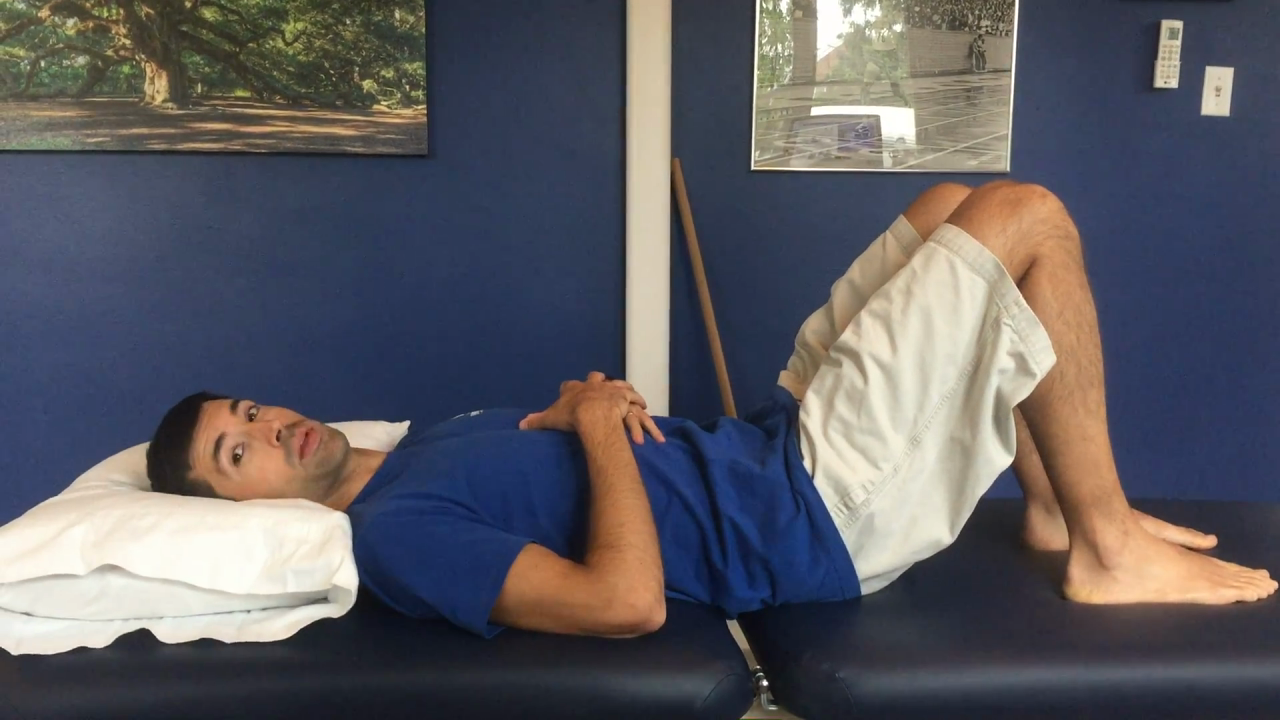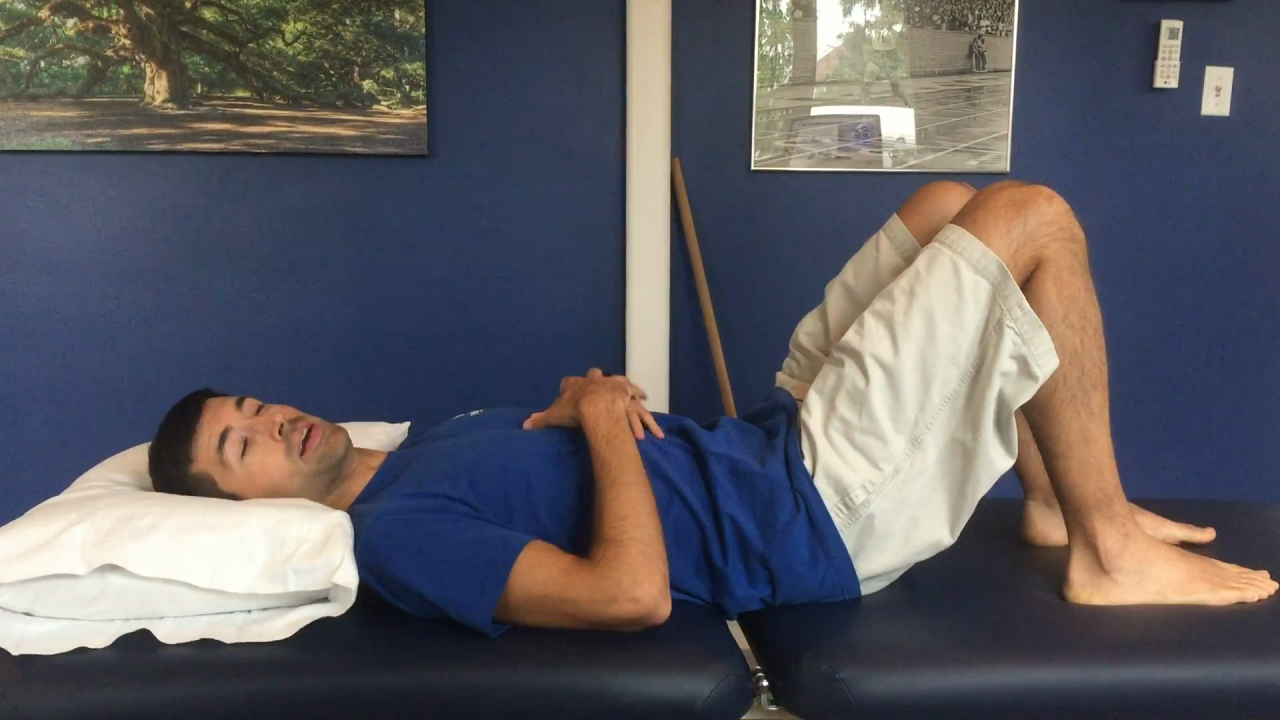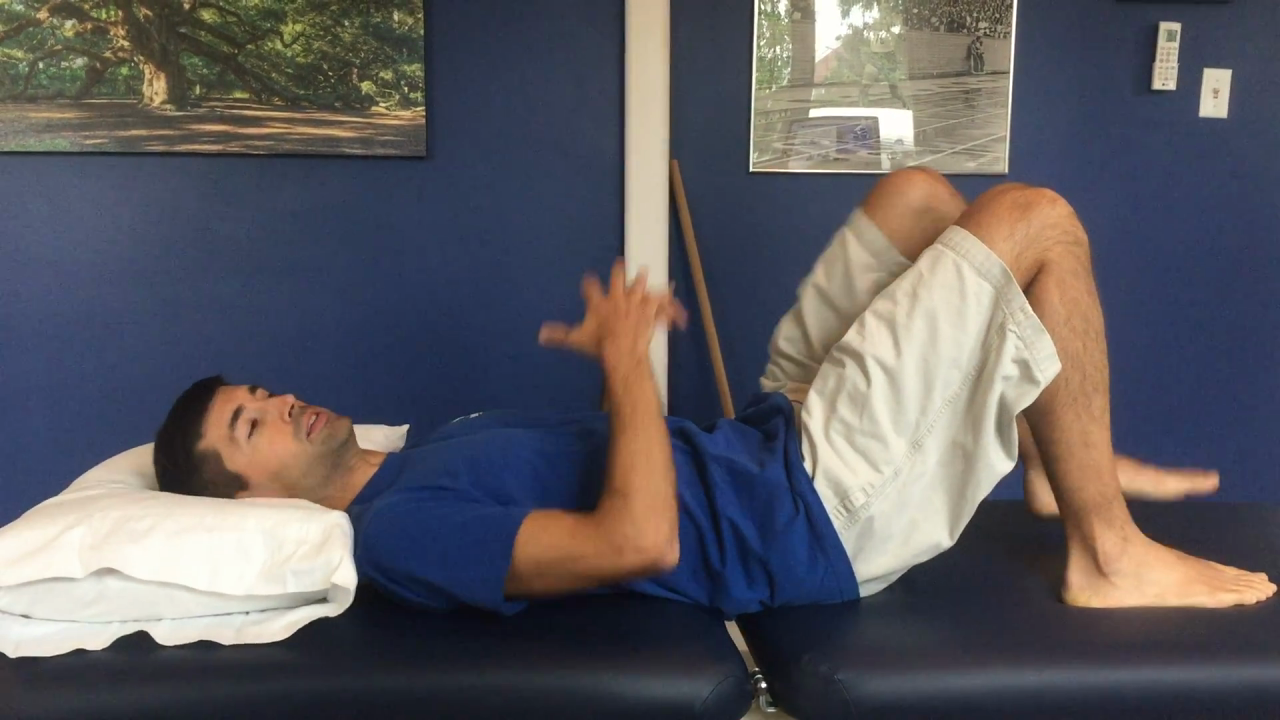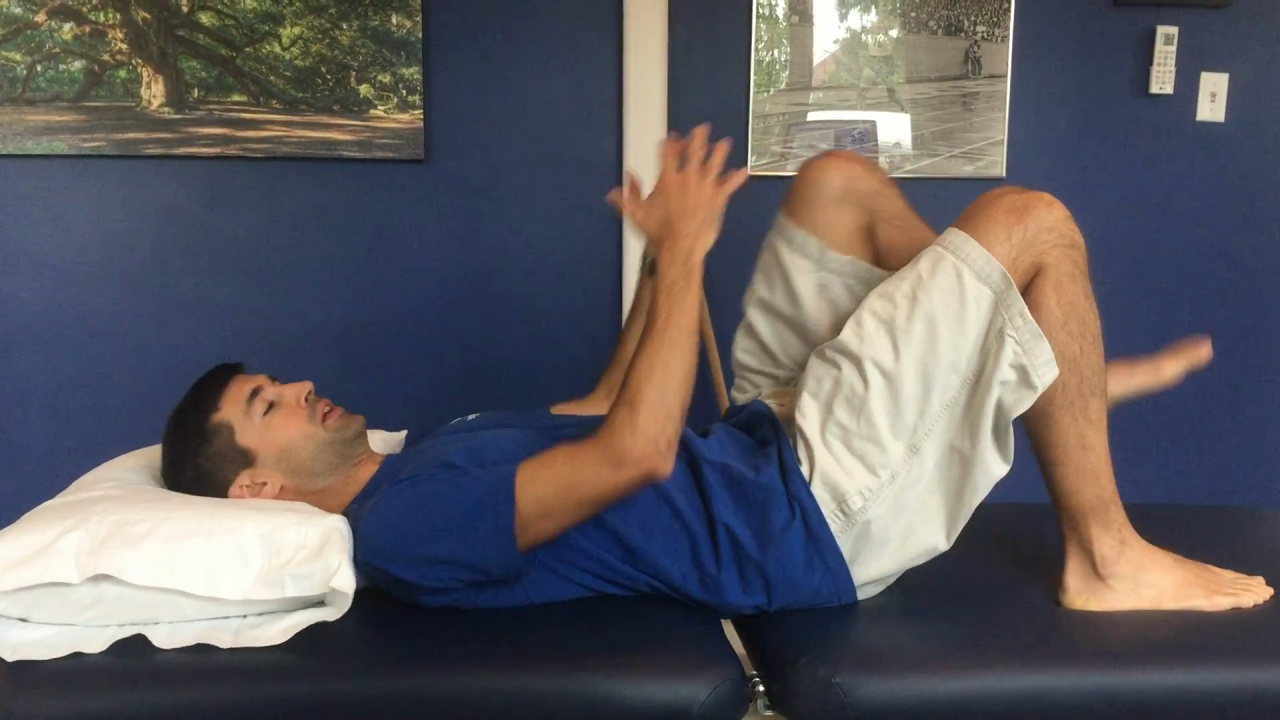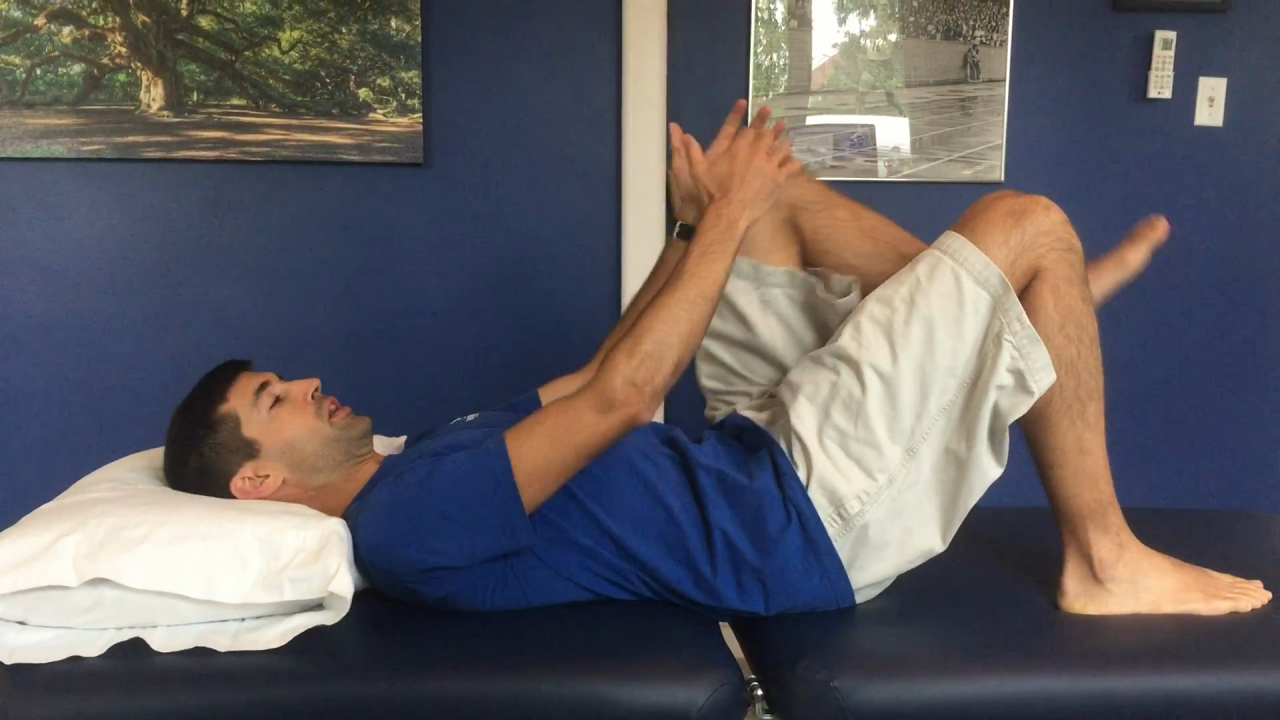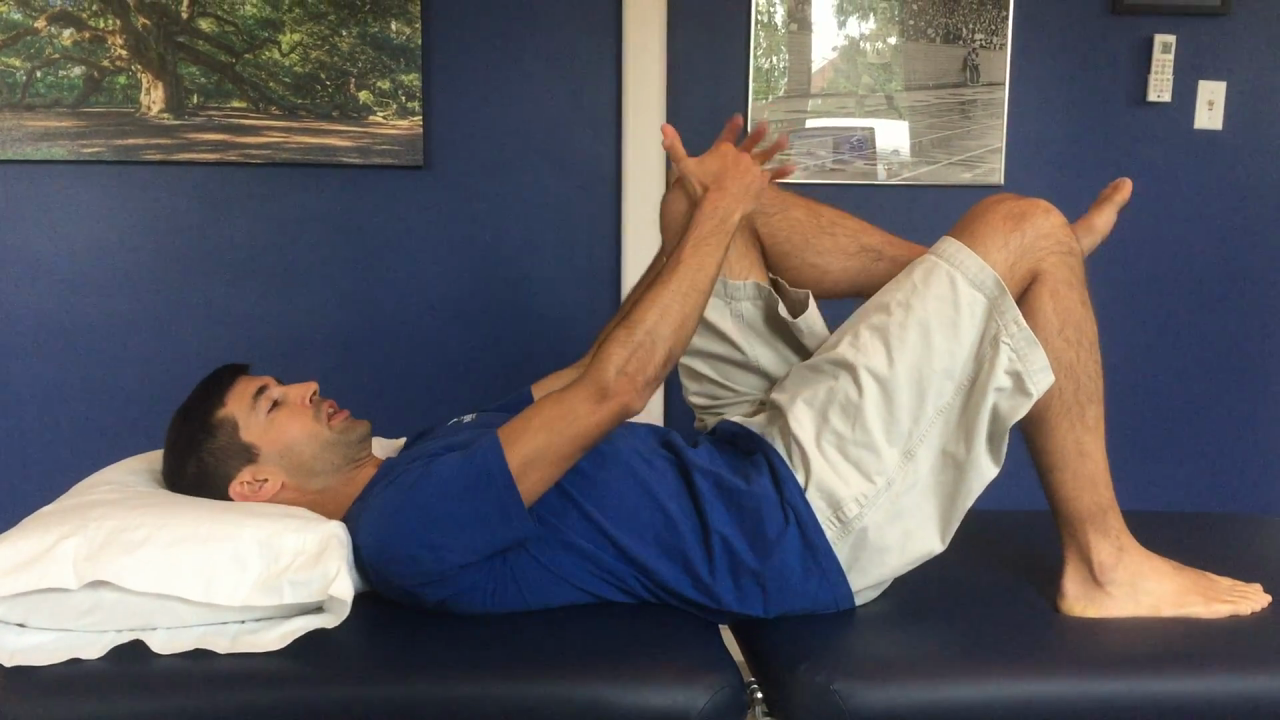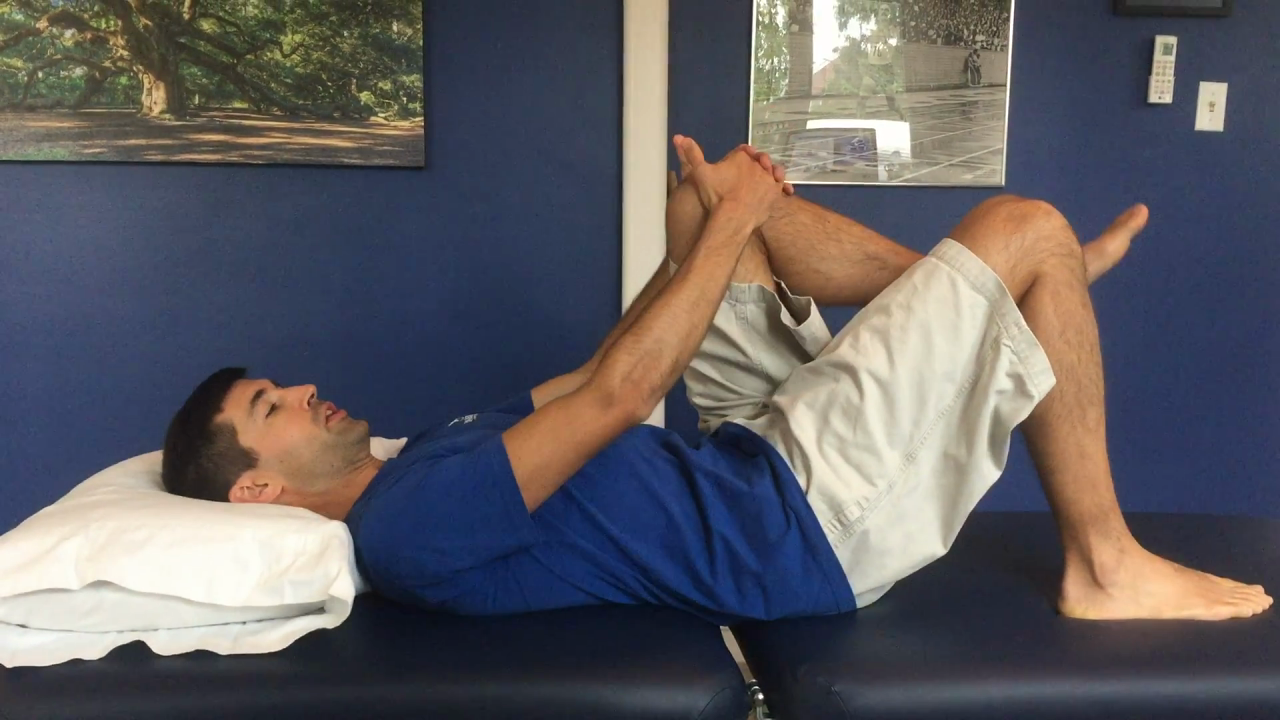
dt=0.2s
person 1, frame 1
left shoulder: (414, 453)
right shoulder: (395, 535)
right elbow: (628, 603)
left wrist: (589, 405)
right wrist: (599, 426)
left hip: (772, 441)
right hip: (816, 515)
left knee: (956, 207)
right knee: (1025, 217)
left ankle: (1059, 504)
right ankle: (1112, 552)
person 1, frame 2
left shoulder: (416, 454)
right shoulder: (398, 535)
right elbow: (637, 593)
left wrist: (594, 411)
right wrist: (602, 423)
left hip: (770, 443)
right hip: (817, 514)
left knee: (950, 204)
right knee: (1031, 218)
left ankle: (1056, 496)
right ankle: (1112, 554)
person 1, frame 3
left shoulder: (417, 461)
right shoulder: (402, 534)
right elbow: (646, 540)
left wrist: (611, 357)
right wrist: (627, 358)
left hip: (764, 442)
right hip: (813, 515)
left knee: (916, 193)
right knee: (1033, 219)
left ankle: (1062, 456)
right ankle: (1110, 556)
person 1, frame 4
left shoulder: (419, 465)
right shoulder: (408, 527)
left elbow: (604, 412)
right elbow: (639, 448)
left wrist: (662, 259)
right wrist: (681, 253)
left hip: (757, 450)
right hip: (807, 517)
left knee: (840, 179)
right knee: (1029, 221)
left ankle: (1053, 379)
right ankle: (1109, 558)
person 1, frame 5
left shoulder: (420, 464)
right shoulder: (412, 521)
left elbow: (600, 376)
right elbow: (623, 392)
left wrist: (708, 219)
right wrist: (730, 215)
left hip: (754, 456)
right hip: (808, 518)
left knee: (769, 185)
right knee: (1024, 224)
left ankle: (1029, 332)
right ankle: (1106, 559)
person 1, frame 6
left shoulder: (422, 462)
right shoulder: (413, 526)
left elbow: (591, 376)
right elbow: (613, 385)
left wrist: (710, 214)
right wrist: (720, 216)
left hip: (746, 459)
right hip: (802, 521)
left knee: (705, 199)
right knee: (1018, 224)
left ankle: (1017, 314)
right ankle: (1106, 563)
person 1, frame 7
left shoulder: (420, 464)
right shoulder: (412, 526)
left elbow: (593, 380)
right elbow: (619, 391)
left wrist: (714, 223)
right wrist: (731, 226)
left hip: (748, 458)
right hip: (806, 522)
left knee: (708, 202)
right knee: (1026, 225)
left ankle: (1018, 316)
right ankle: (1106, 564)
